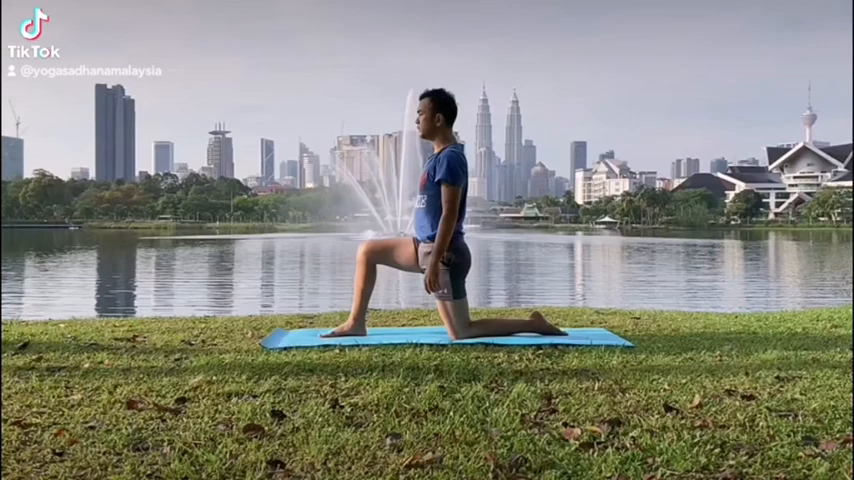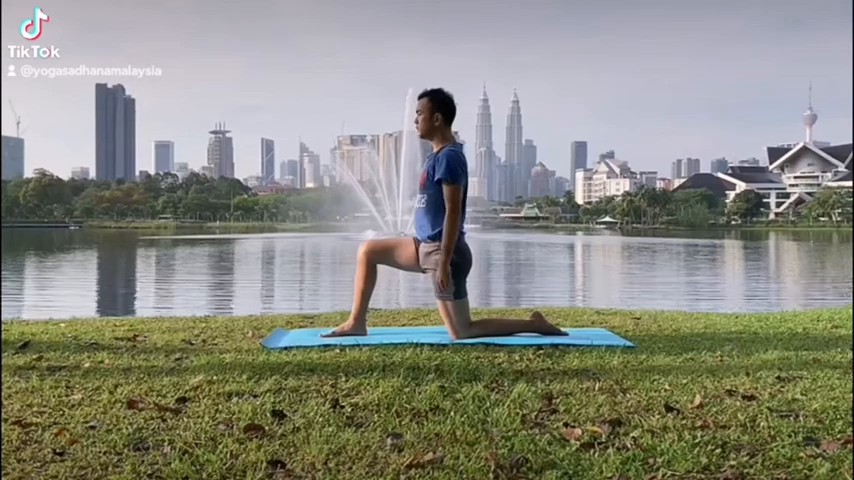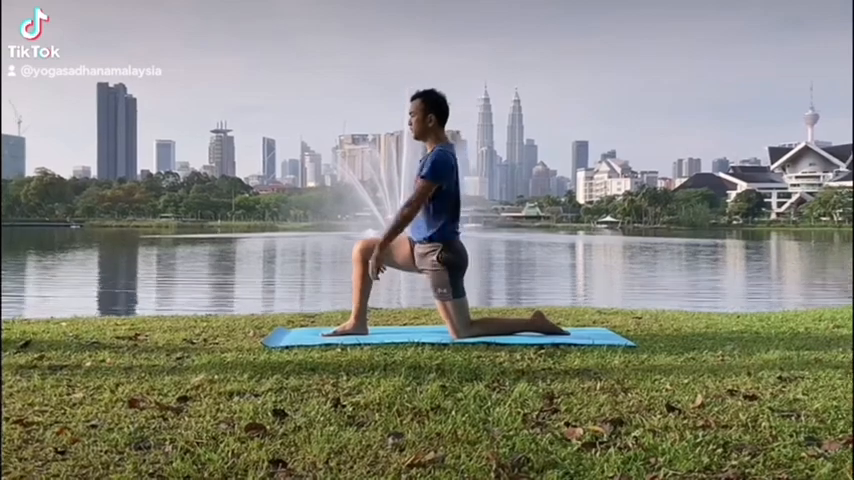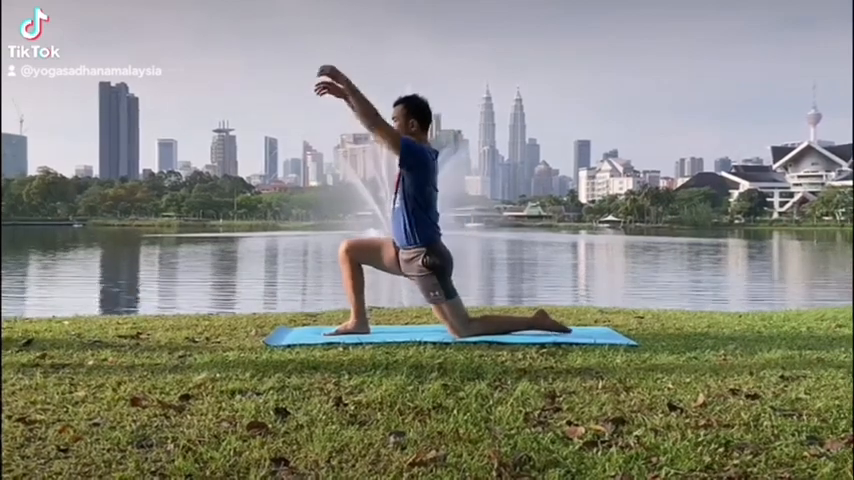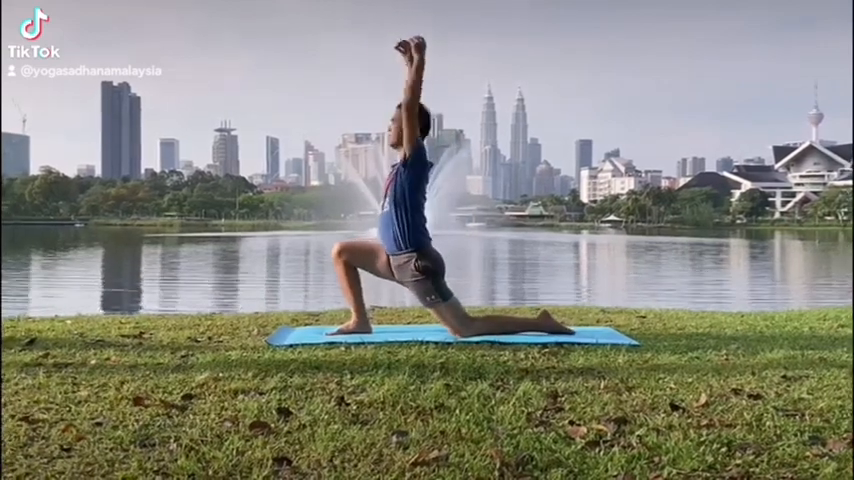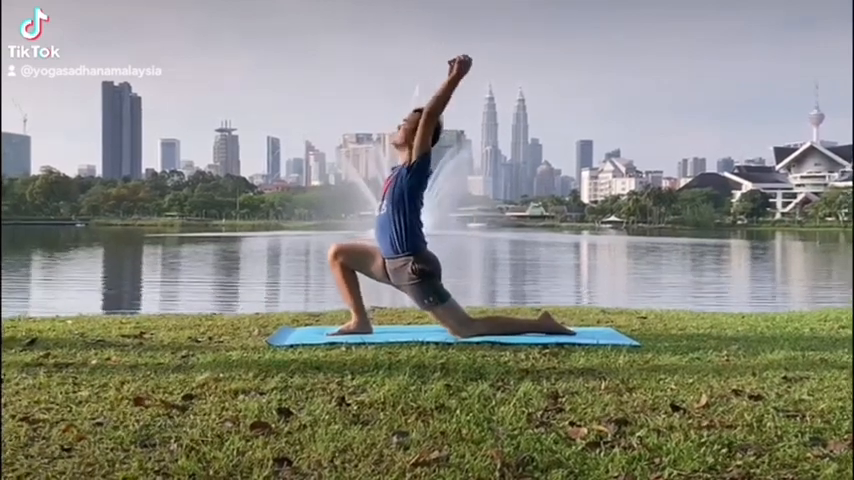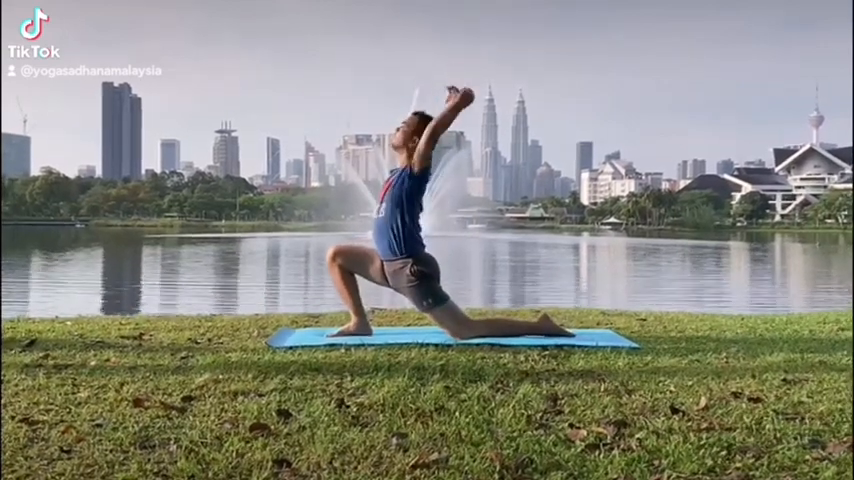
dt=0.5s
person 1, frame 1
left shoulder: (450, 158)
right shoulder: (440, 156)
left elbow: (449, 214)
left wrist: (433, 264)
left hip: (444, 252)
right hip: (426, 246)
left knee: (461, 332)
right knee: (367, 251)
left ankle: (532, 324)
right ankle: (356, 323)
person 1, frame 2
left shoulder: (449, 157)
right shoulder: (439, 155)
left elbow: (453, 213)
left wrist: (443, 263)
left hip: (442, 251)
right hip: (425, 246)
left knee: (462, 332)
right knee: (367, 251)
left ankle: (533, 324)
right ankle: (356, 323)
person 1, frame 3
left shoulder: (440, 158)
right shoulder: (437, 155)
left elbow: (412, 206)
right elbow: (417, 205)
left wrist: (381, 248)
right wrist: (379, 246)
left hip: (440, 253)
right hip: (422, 246)
left knee: (463, 331)
right knee: (362, 249)
left ankle: (534, 323)
right ankle: (357, 322)
person 1, frame 4
left shoulder: (416, 154)
right shoulder: (417, 155)
left elbow: (375, 124)
right elbow: (377, 125)
left wrist: (345, 81)
right wrist: (345, 93)
left hip: (425, 258)
right hip: (406, 251)
left knee: (464, 330)
right knee: (348, 250)
left ankle: (536, 322)
right ankle: (358, 321)
person 1, frame 5
left shoulder: (414, 162)
right shoulder: (405, 164)
left elbow: (411, 110)
right elbow: (410, 109)
left wrist: (417, 64)
right wrist: (411, 64)
left hip: (416, 263)
right hip: (397, 257)
left knee: (466, 328)
right knee: (341, 252)
left ankle: (540, 323)
right ankle: (359, 321)
person 1, frame 6
left shoulder: (415, 168)
right shoulder: (403, 169)
left elbow: (429, 117)
right elbow: (429, 116)
left wrist: (455, 78)
right wrist: (452, 78)
left hip: (413, 267)
right hip: (392, 262)
left knee: (465, 328)
right knee: (338, 254)
left ankle: (540, 325)
right ankle: (360, 321)
person 1, frame 7
left shoulder: (414, 172)
right shoulder: (401, 173)
left elbow: (432, 133)
right elbow: (432, 132)
left wrist: (457, 105)
right wrist: (451, 107)
left hip: (411, 270)
right hip: (391, 264)
left knee: (465, 331)
right knee: (337, 256)
left ankle: (539, 326)
right ankle: (359, 323)
